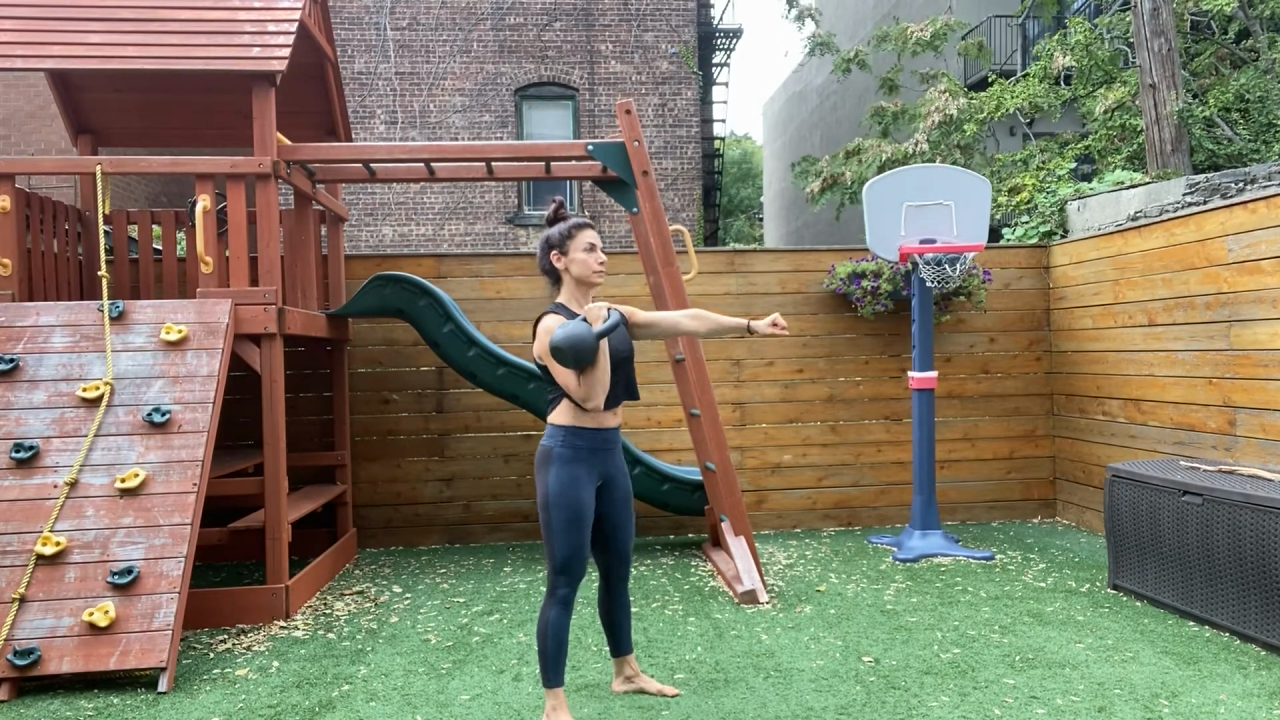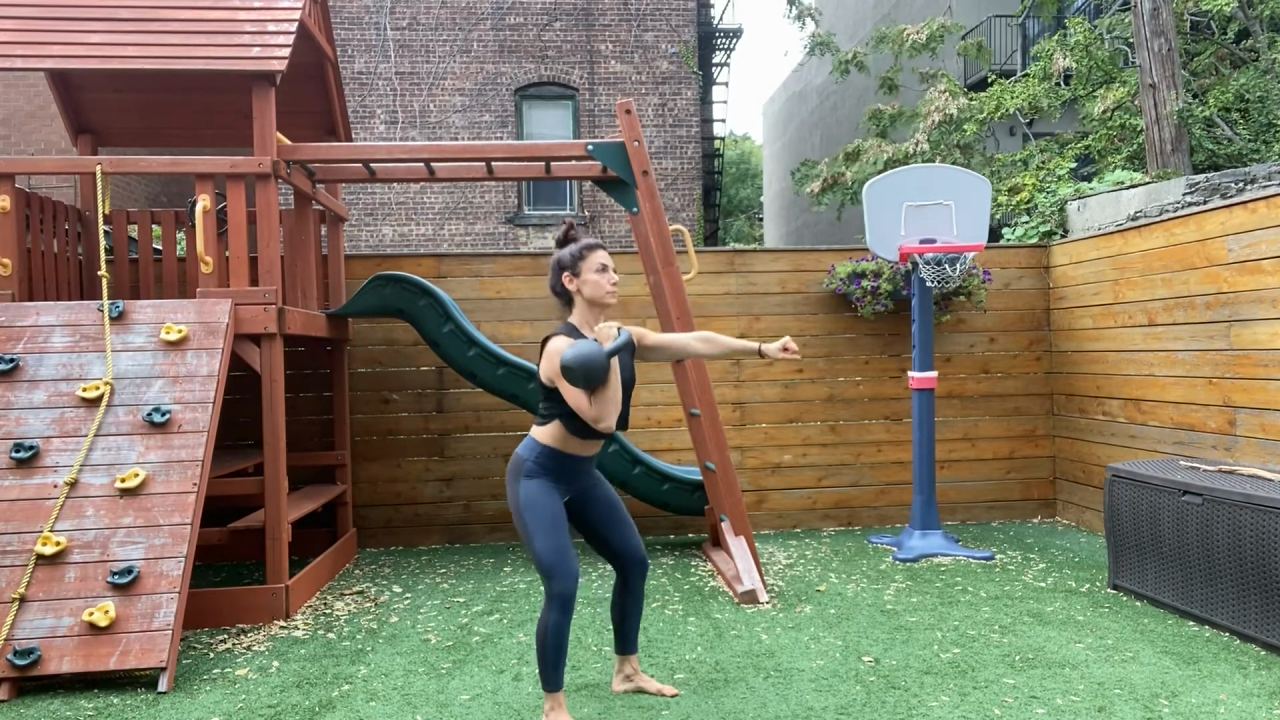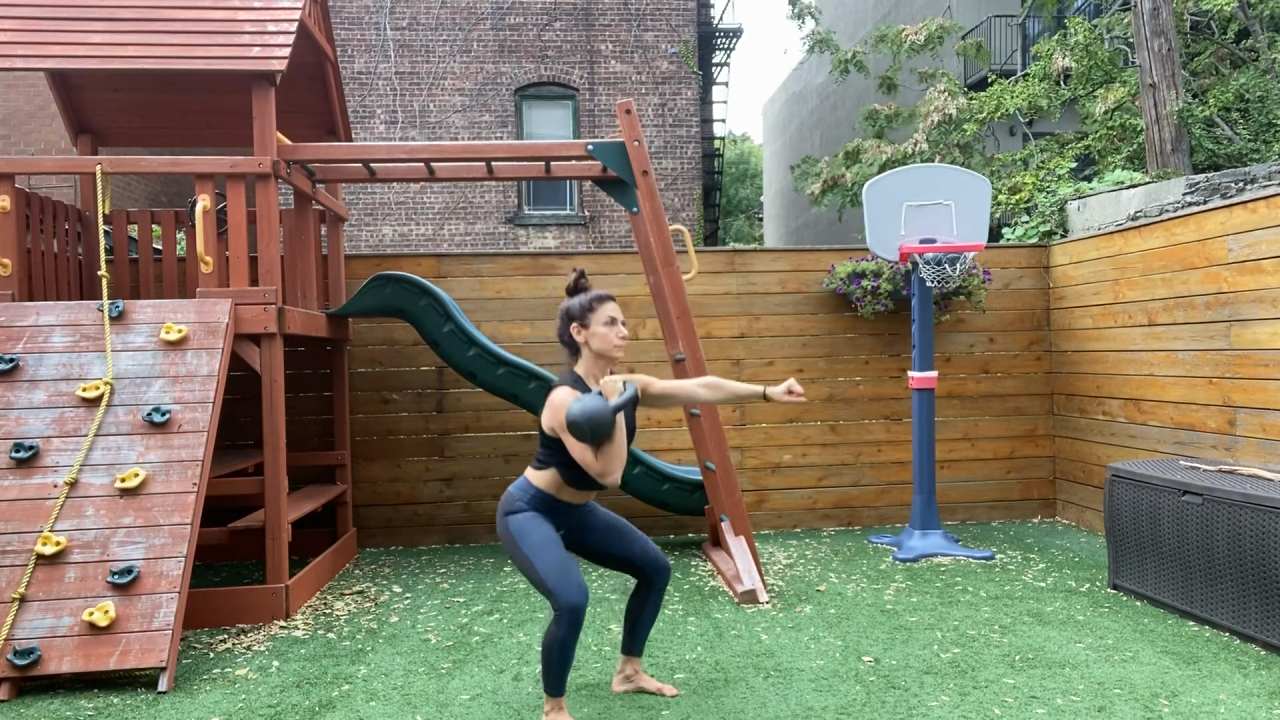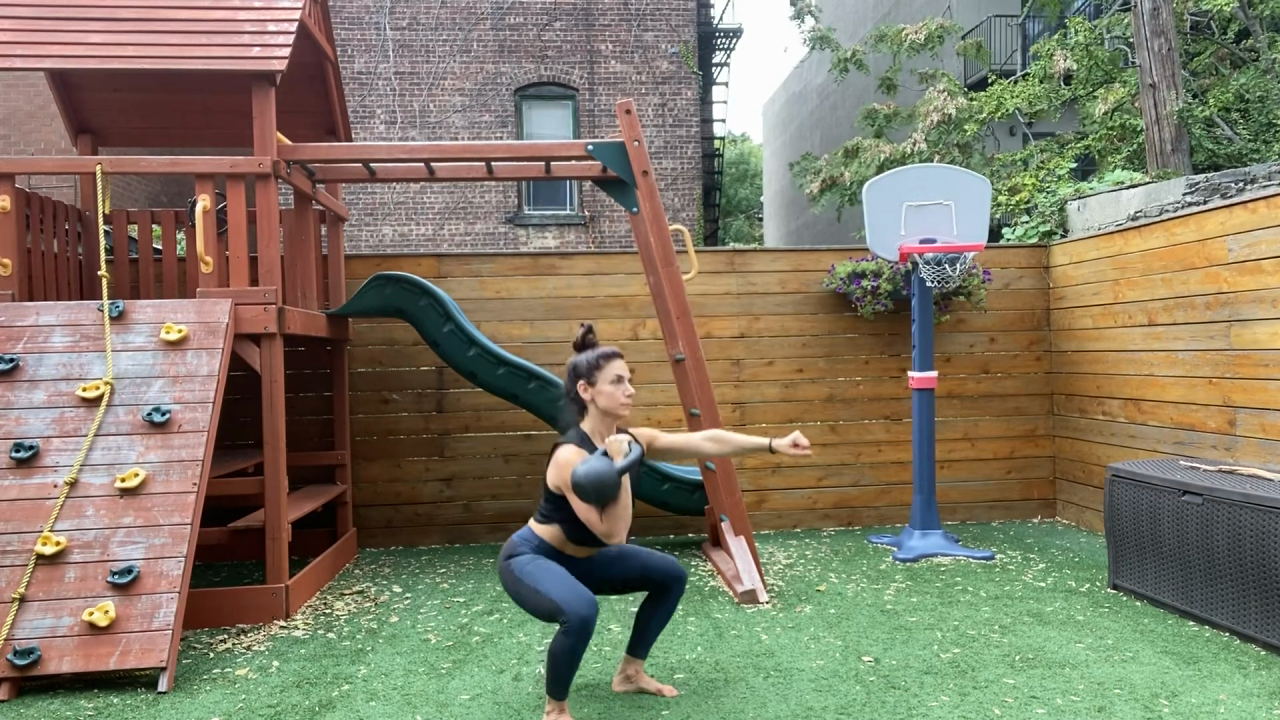
dt=0.3s
person 1, frame 1
left shoulder: (613, 315)
right shoulder: (552, 325)
left elbow: (686, 320)
right elbow: (590, 397)
left wrist: (751, 326)
right wrist: (596, 333)
left hip: (608, 454)
right hip: (568, 456)
left knee: (617, 568)
right knee: (565, 581)
left ankle: (626, 671)
person 1, frame 2
left shoulder: (621, 336)
right shoulder: (561, 346)
left elbow: (694, 342)
right elbow: (602, 419)
left wrist: (761, 348)
right wrist: (606, 354)
left hip: (582, 473)
right hip: (540, 473)
left knee: (633, 562)
right knee: (562, 585)
left ankle: (627, 670)
person 1, frame 3
left shoulder: (626, 386)
right shoulder: (564, 399)
left elbow: (701, 388)
right elbow: (609, 473)
left wrist: (768, 392)
right wrist: (611, 407)
left hip: (576, 511)
right hip: (528, 512)
left knee: (655, 567)
right knee: (571, 599)
left ankle: (629, 671)
person 1, frame 4
left shoulder: (631, 440)
right shoulder: (570, 456)
left elbow: (707, 441)
right elbow: (614, 534)
left wrist: (774, 444)
right wrist: (619, 467)
left hip: (582, 557)
right hip: (530, 558)
left knee: (670, 575)
right knee: (580, 611)
left ankle: (630, 672)
